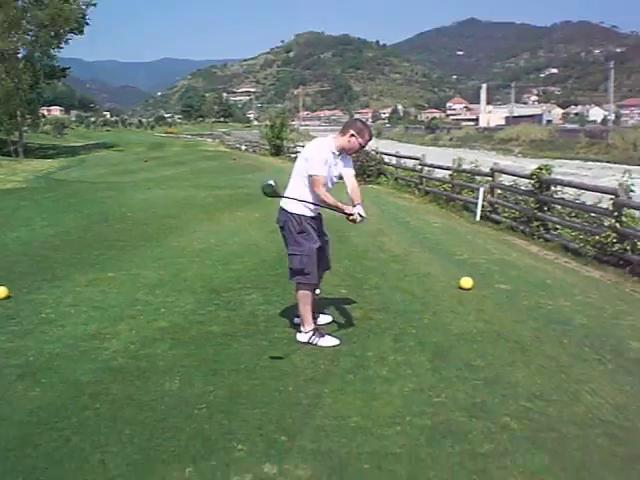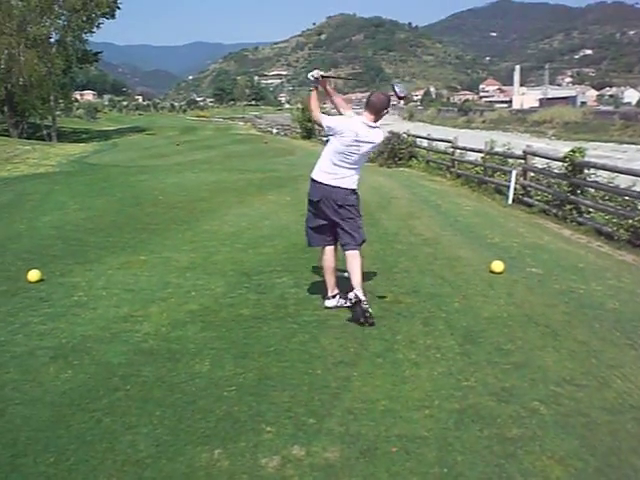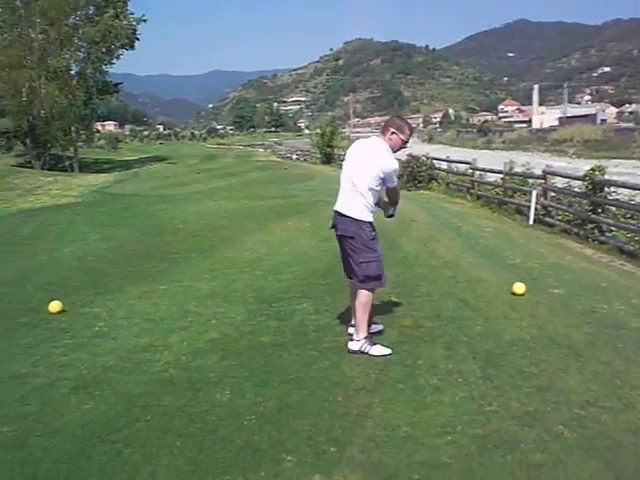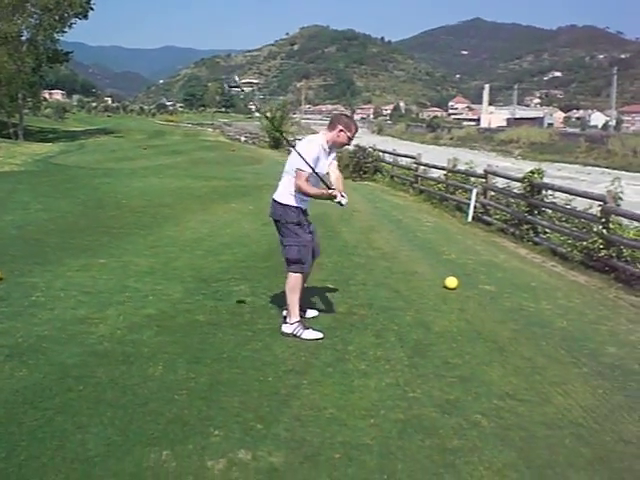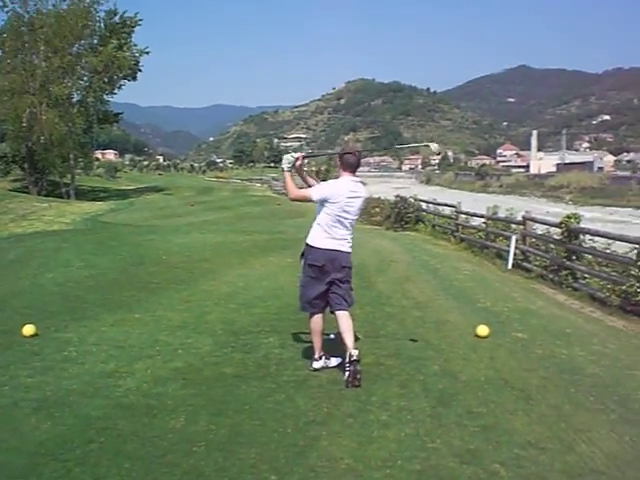
dt=1s
person 1, frame 1
left shoulder: (344, 157)
right shoulder: (319, 150)
left elbow: (351, 182)
right elbow: (318, 191)
left wrist: (357, 205)
right wrist: (342, 208)
left hip: (309, 215)
right hip: (296, 215)
left knee: (317, 268)
right knee: (306, 271)
left ankle: (305, 314)
right ankle: (307, 329)
person 1, frame 2
left shoulder: (345, 125)
right shoulder: (378, 136)
left elbow: (315, 115)
left wrist: (316, 87)
right wrist: (327, 88)
left hip: (319, 187)
right hip: (345, 193)
left knee: (327, 242)
right knee: (351, 244)
left ankle: (333, 295)
right ankle: (357, 293)
person 1, frame 3
left shoulder: (357, 146)
right shoulder: (389, 162)
right elbow: (393, 197)
left wrist: (379, 202)
right wrist: (389, 208)
left hip: (341, 216)
right hip: (358, 222)
left knee: (356, 275)
right knee: (369, 279)
left ankle: (357, 323)
right ankle: (359, 338)
person 1, frame 4
left shoulder: (330, 150)
right shoulder: (312, 149)
left elbow: (335, 174)
right elbow: (300, 186)
left wrist: (339, 191)
right wrist: (330, 194)
left hip: (298, 208)
right hip: (287, 207)
left knee: (307, 257)
right knee: (299, 262)
left ankle: (293, 307)
right ankle: (292, 322)
person 1, frame 5
left shoulder: (335, 187)
right shoulder: (360, 191)
left elbow: (294, 194)
left wrist: (287, 169)
right wrist: (301, 170)
left hip: (318, 253)
right hip: (342, 255)
left knee: (316, 308)
right knee: (341, 307)
left ankle: (319, 357)
right ankle: (351, 352)
